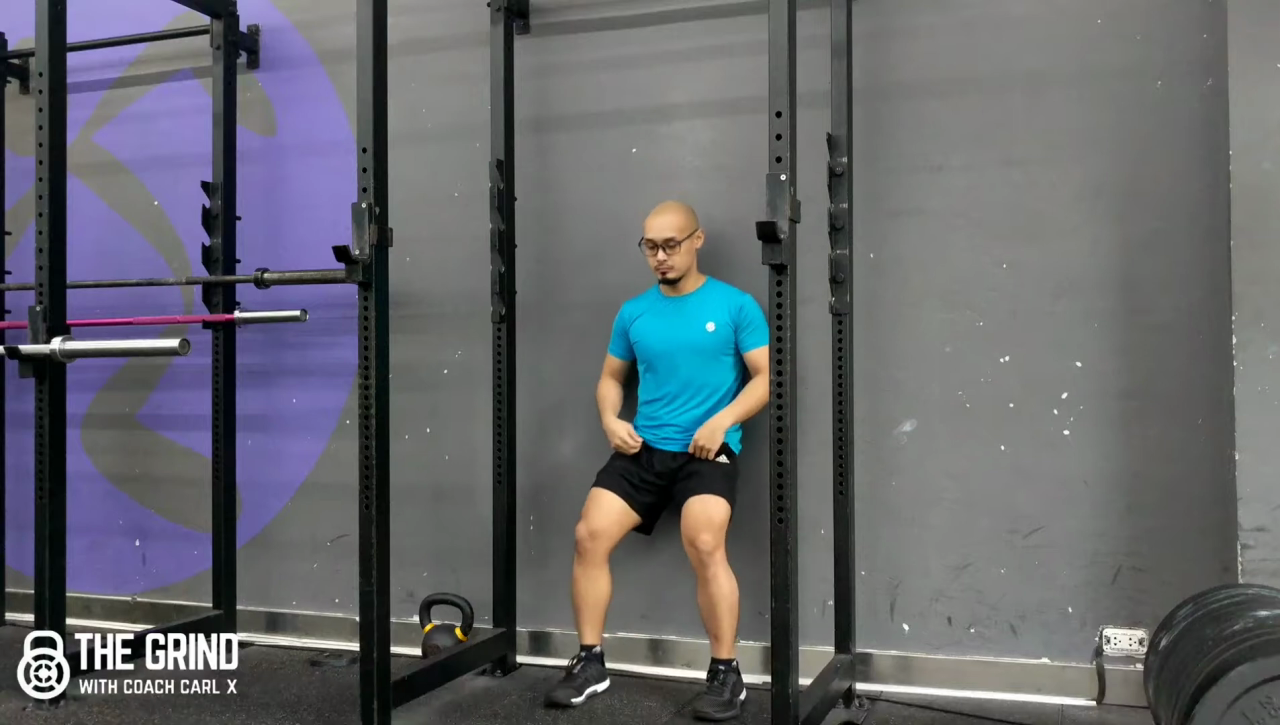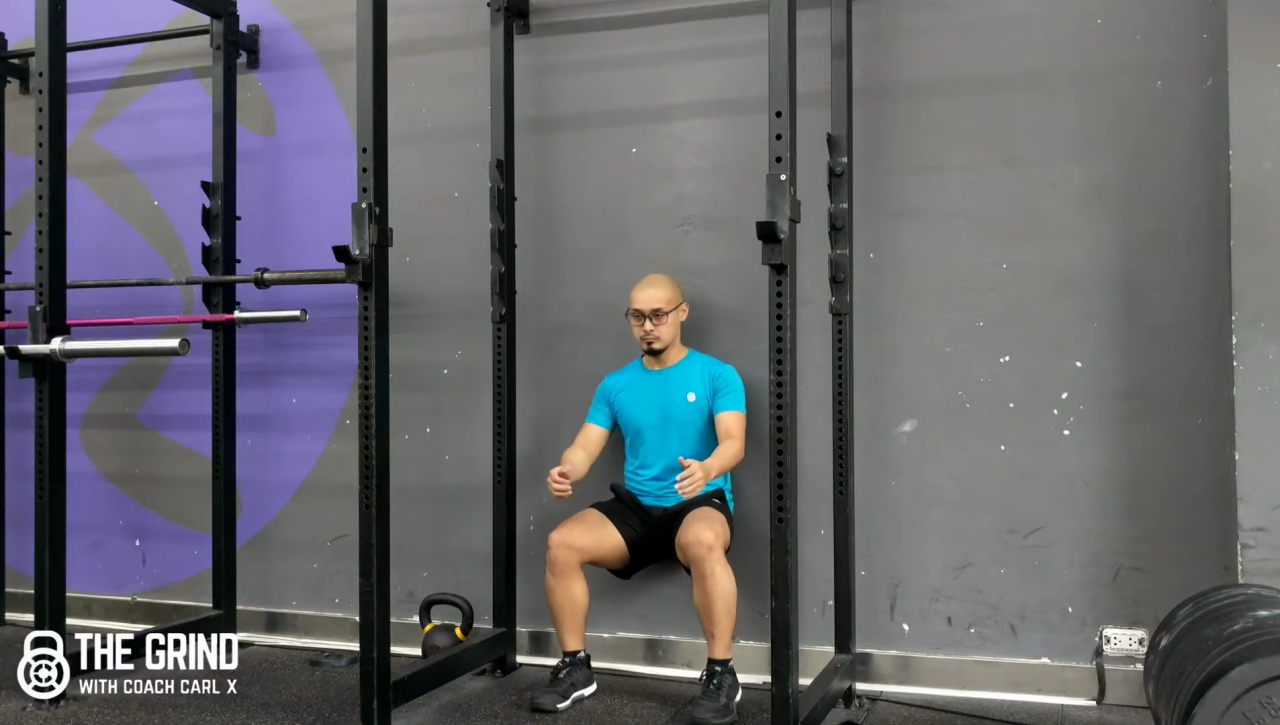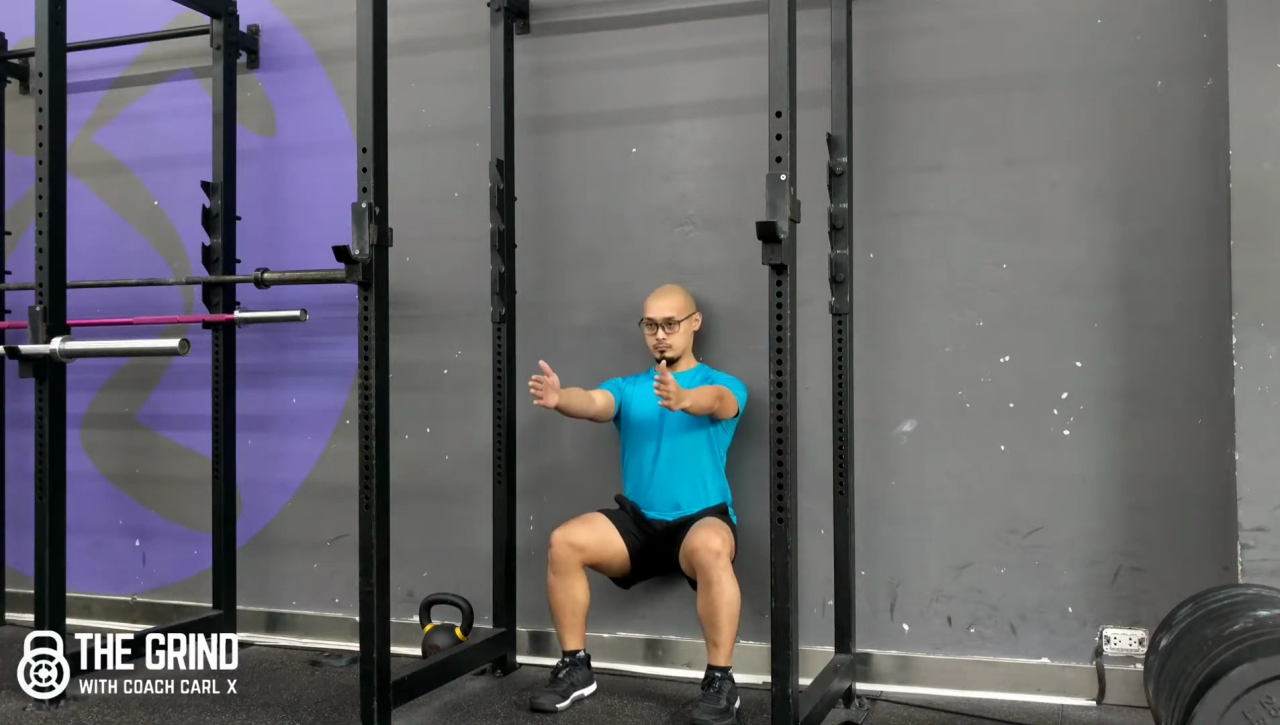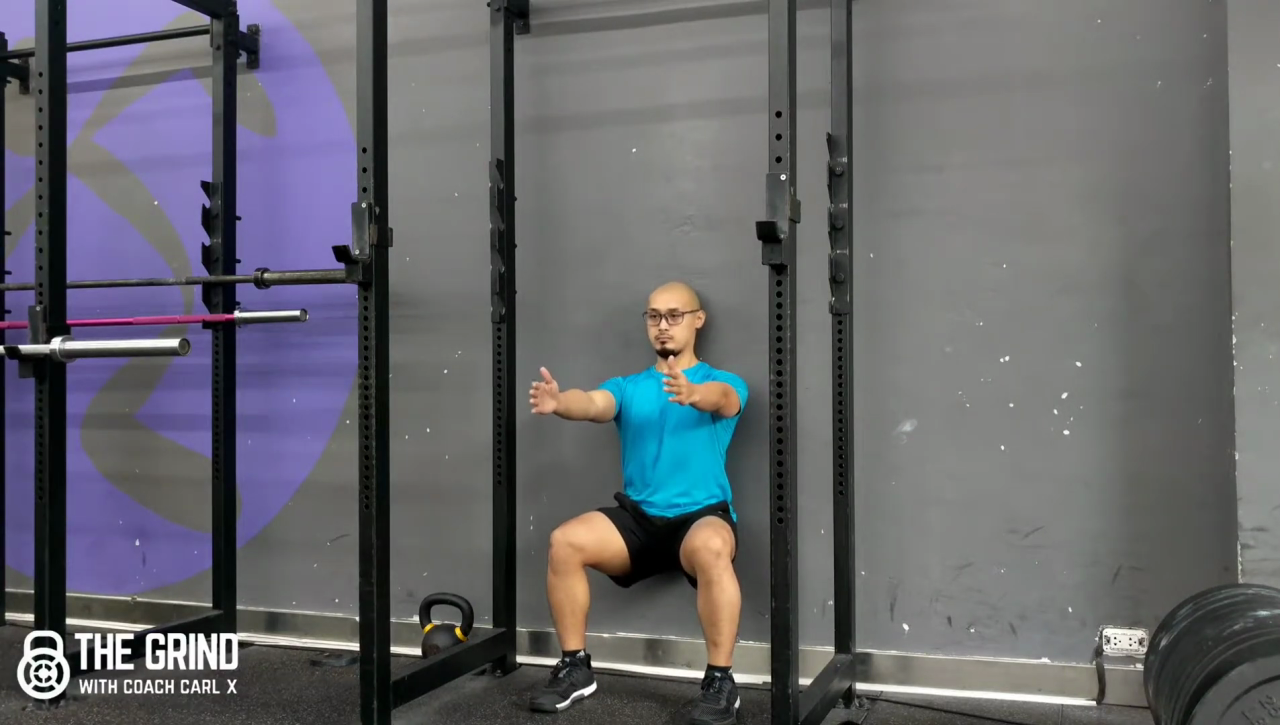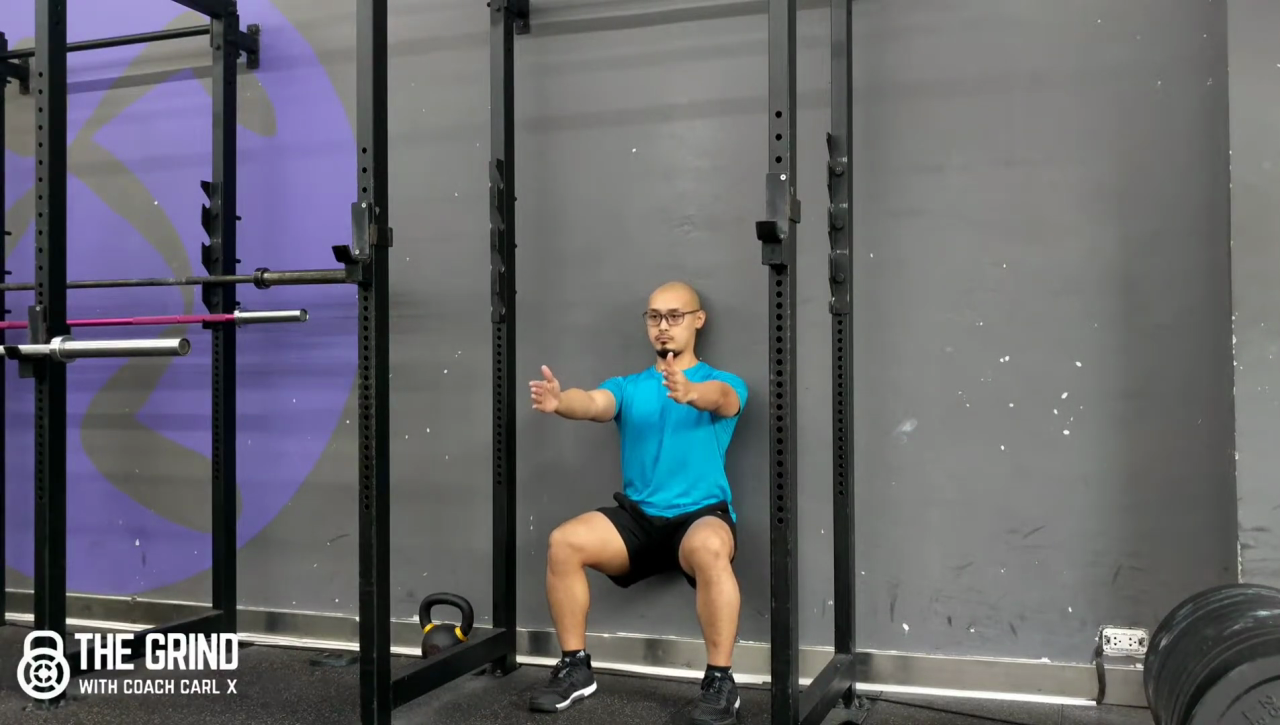
dt=1s
person 1, frame 1
left shoulder: (736, 305)
right shoulder: (633, 313)
left elbow: (765, 377)
right elbow: (610, 377)
left wrist: (722, 420)
right wrist: (611, 419)
left hip: (706, 450)
right hip: (643, 448)
left knee: (704, 546)
right knee: (590, 535)
left ankle: (726, 672)
right ankle: (590, 660)
person 1, frame 2
left shoulder: (717, 375)
right shoulder: (615, 384)
left elbow: (734, 441)
right elbow: (585, 447)
left wrist: (708, 469)
right wrist: (566, 471)
left hip: (699, 503)
right hip: (636, 506)
left knee: (703, 542)
right knee: (561, 543)
left ankle: (721, 675)
right ankle: (575, 667)
person 1, frame 3
left shoulder: (724, 386)
right shoulder: (626, 388)
left elbow: (712, 401)
right elbow: (593, 403)
left wrist: (681, 399)
right wrist: (559, 398)
left hip: (701, 519)
right hip: (639, 521)
left knee: (709, 549)
right knee: (563, 542)
left ankle: (720, 682)
right ankle: (575, 667)
person 1, frame 4
left shoulder: (724, 383)
right shoulder: (627, 387)
left elbow: (719, 397)
right elbow: (593, 403)
left wrist: (691, 393)
right wrist: (558, 402)
left hip: (701, 515)
right hip: (638, 517)
left knee: (709, 549)
right knee: (564, 542)
left ankle: (720, 681)
right ankle: (575, 667)
person 1, frame 5
left shoulder: (724, 383)
right shoulder: (627, 387)
left elbow: (718, 398)
right elbow: (593, 403)
left wrist: (689, 392)
right wrist: (559, 401)
left hip: (701, 514)
right hip: (637, 516)
left knee: (708, 549)
right knee: (563, 542)
left ankle: (720, 681)
right ankle: (574, 667)
